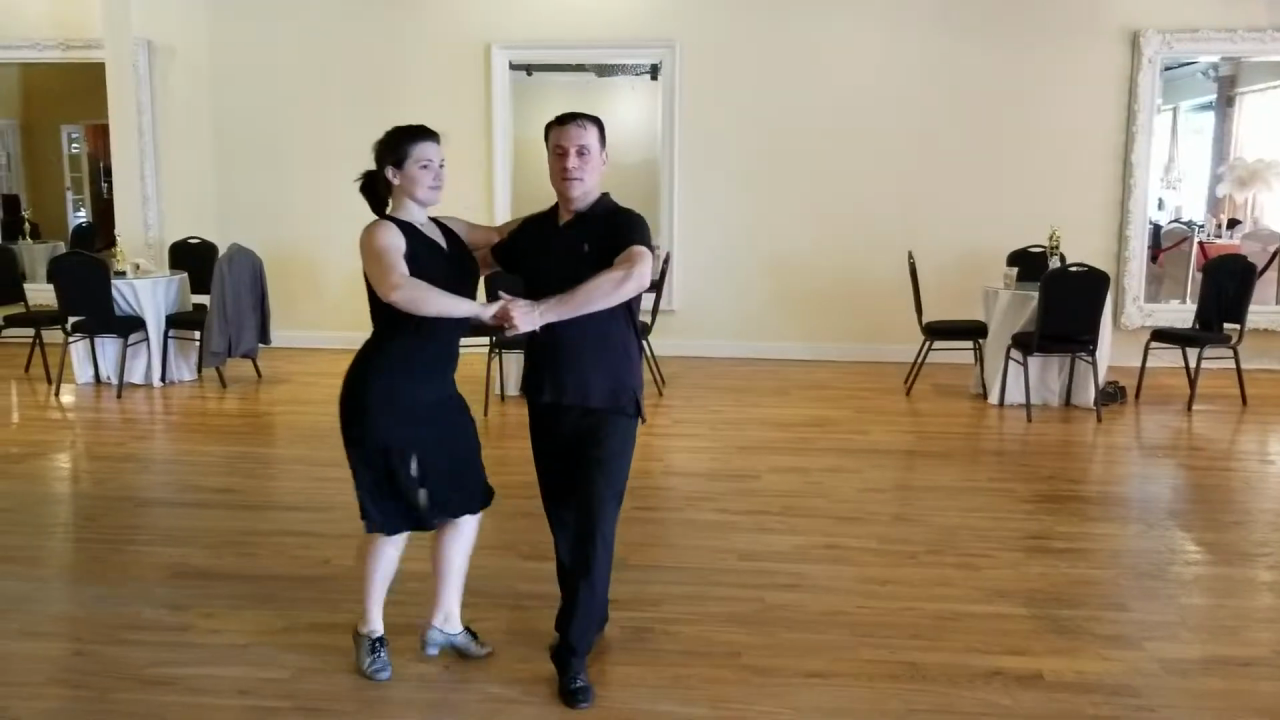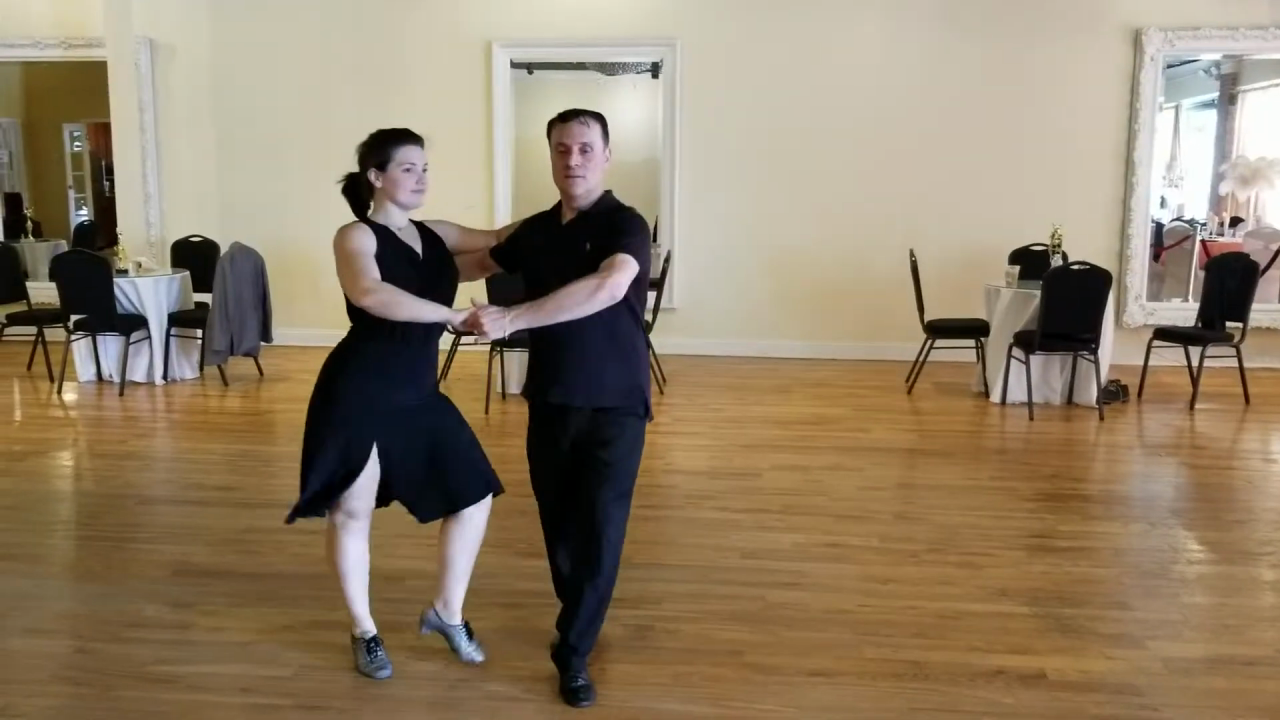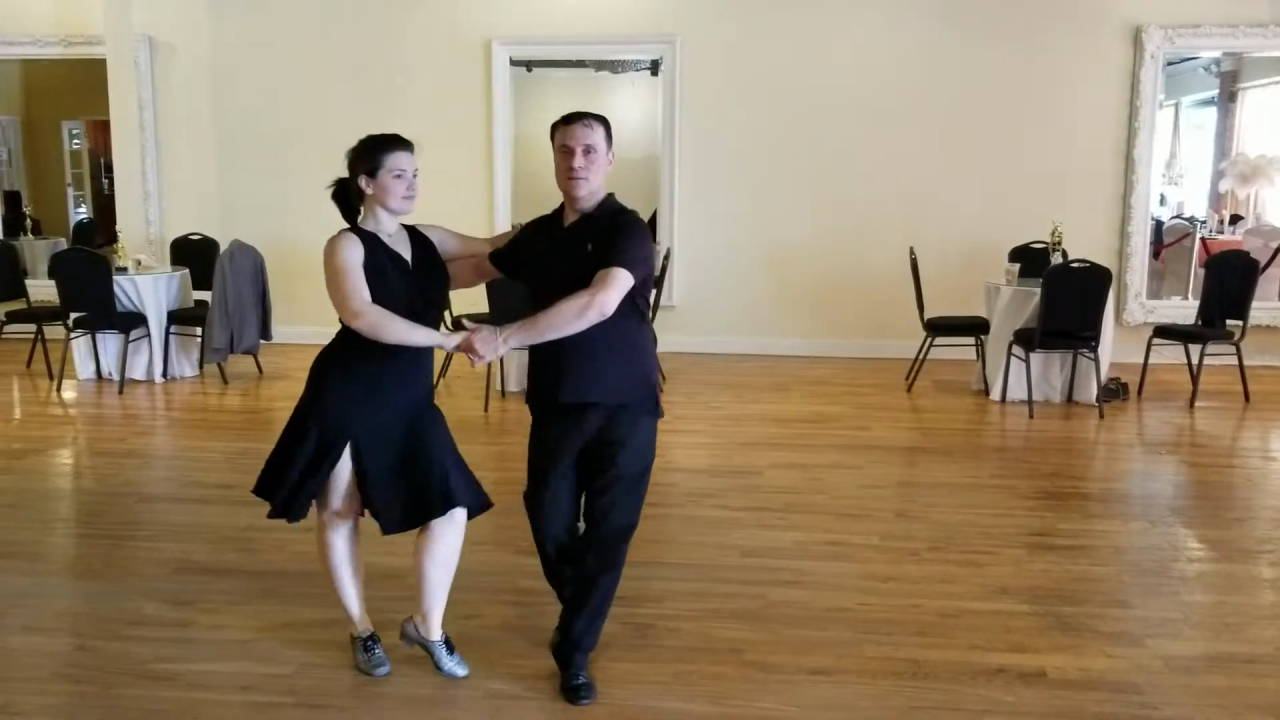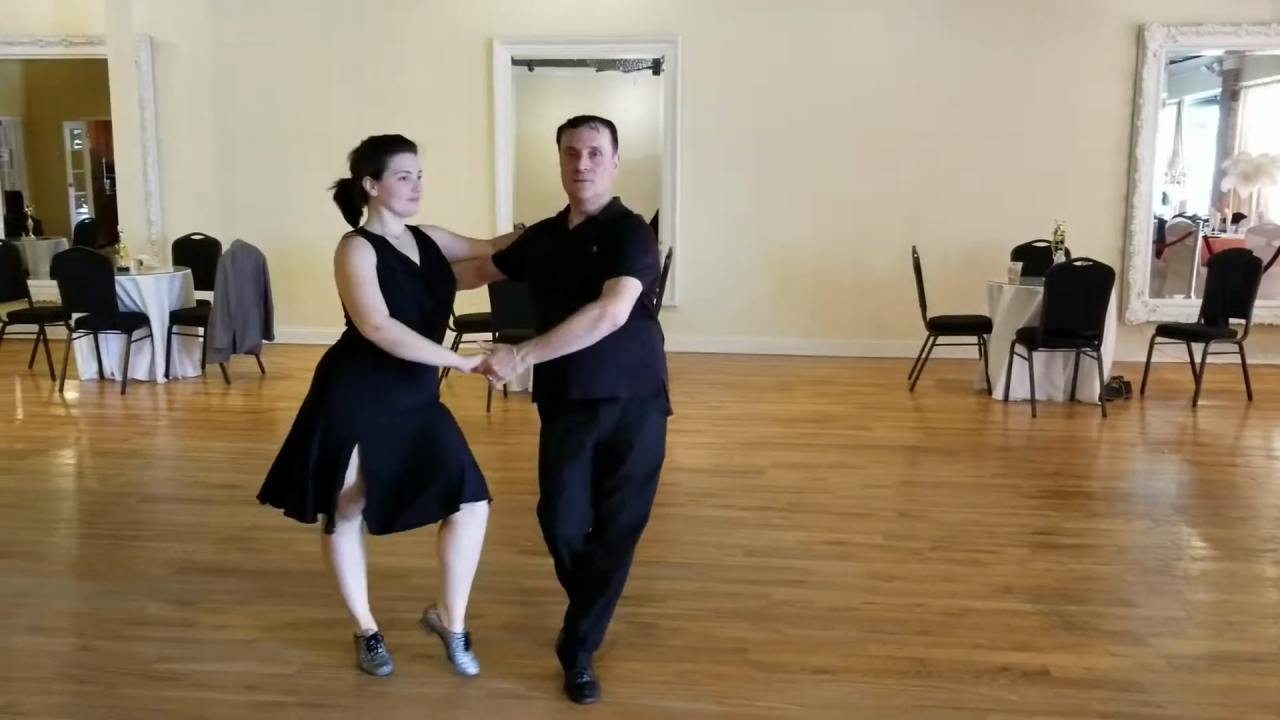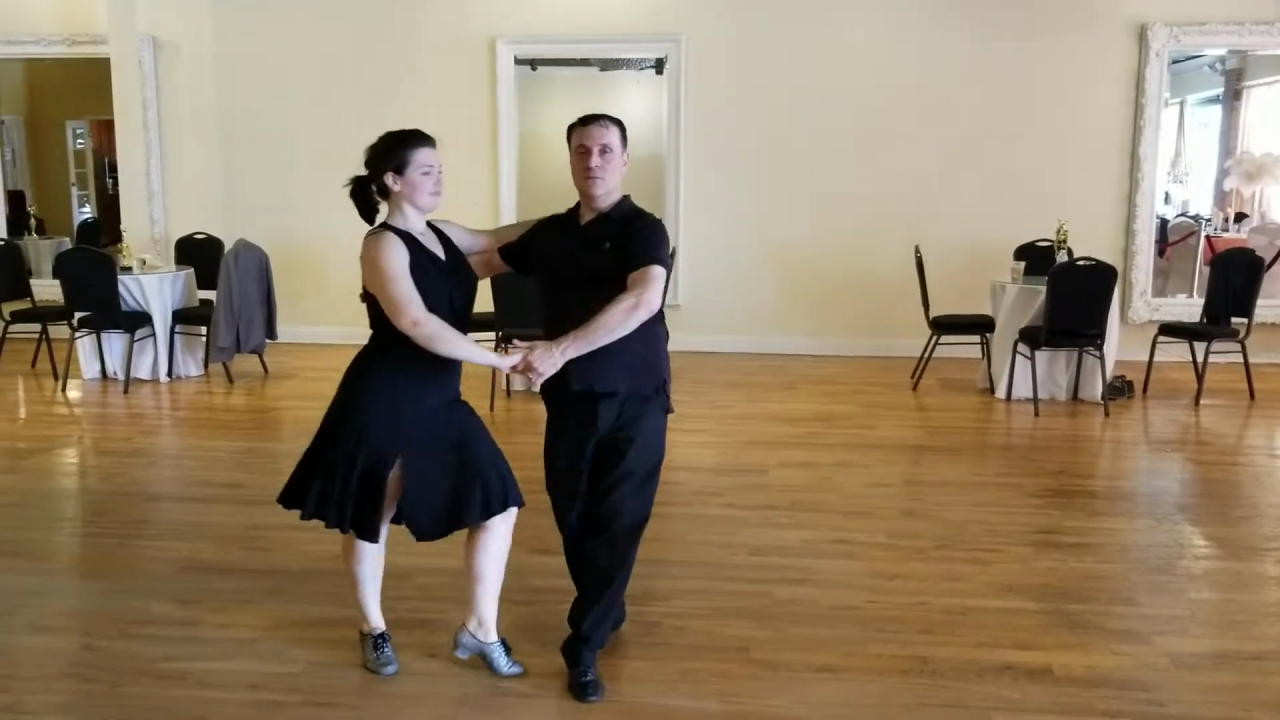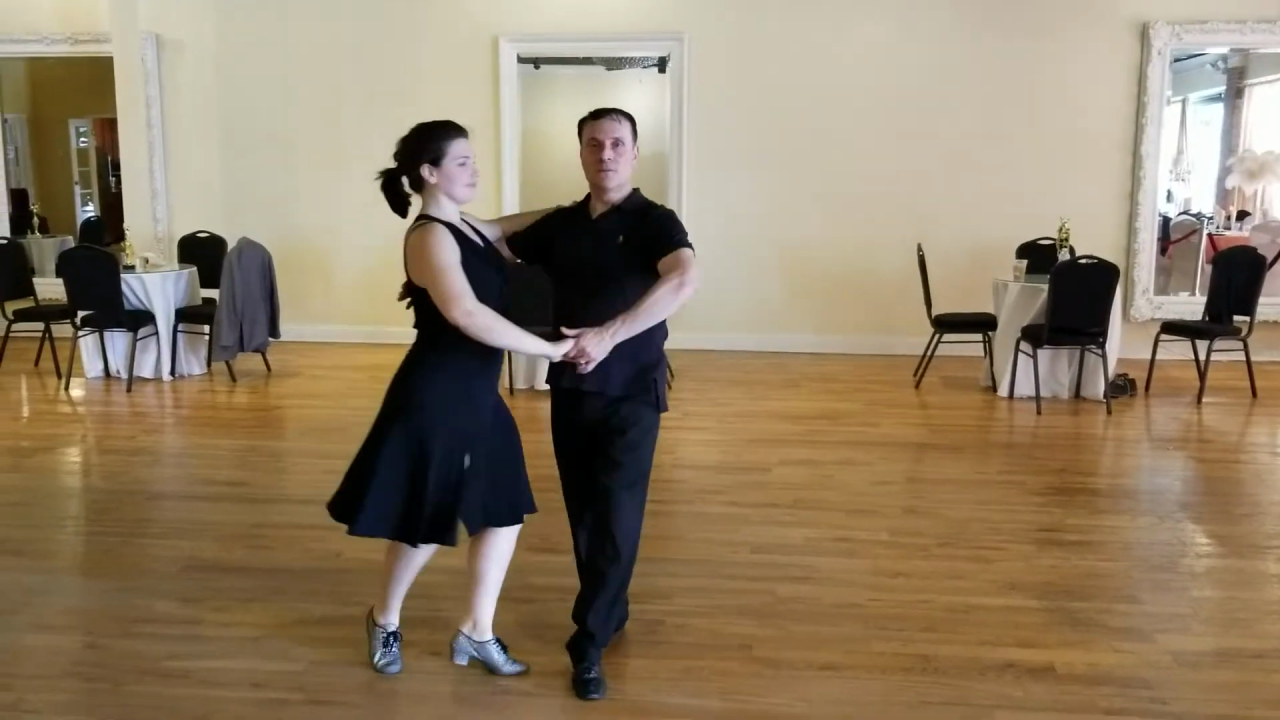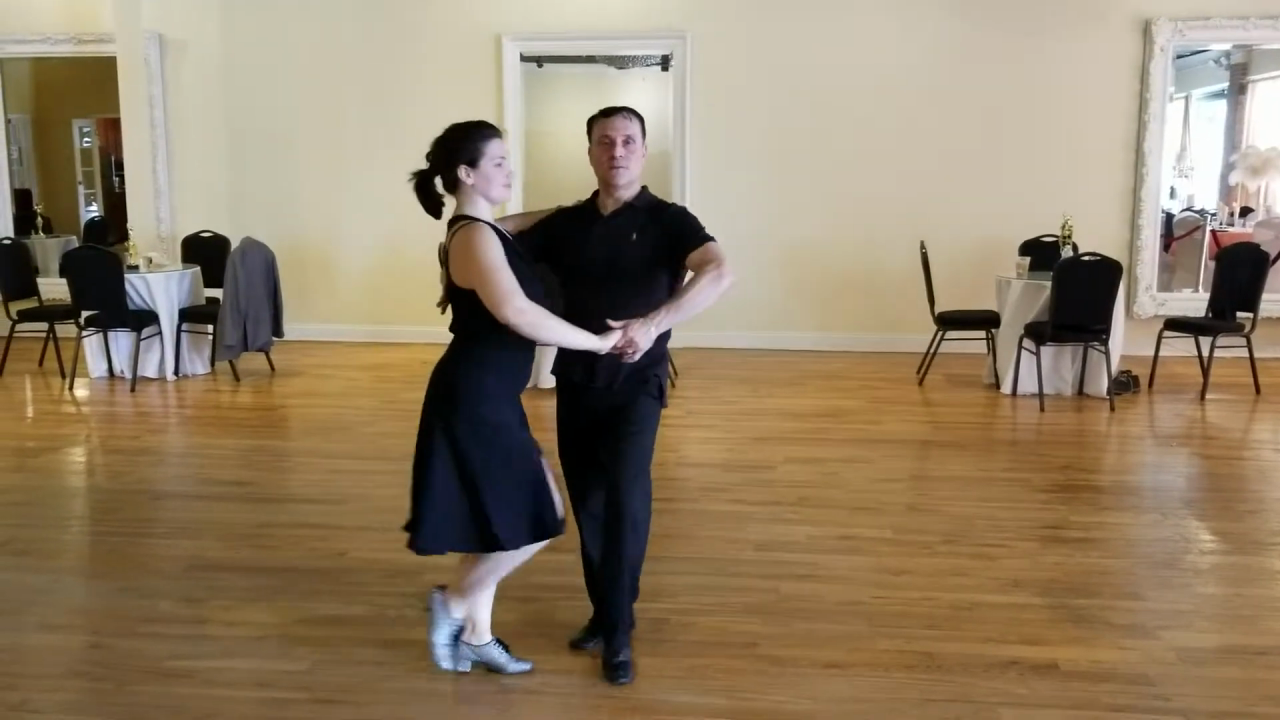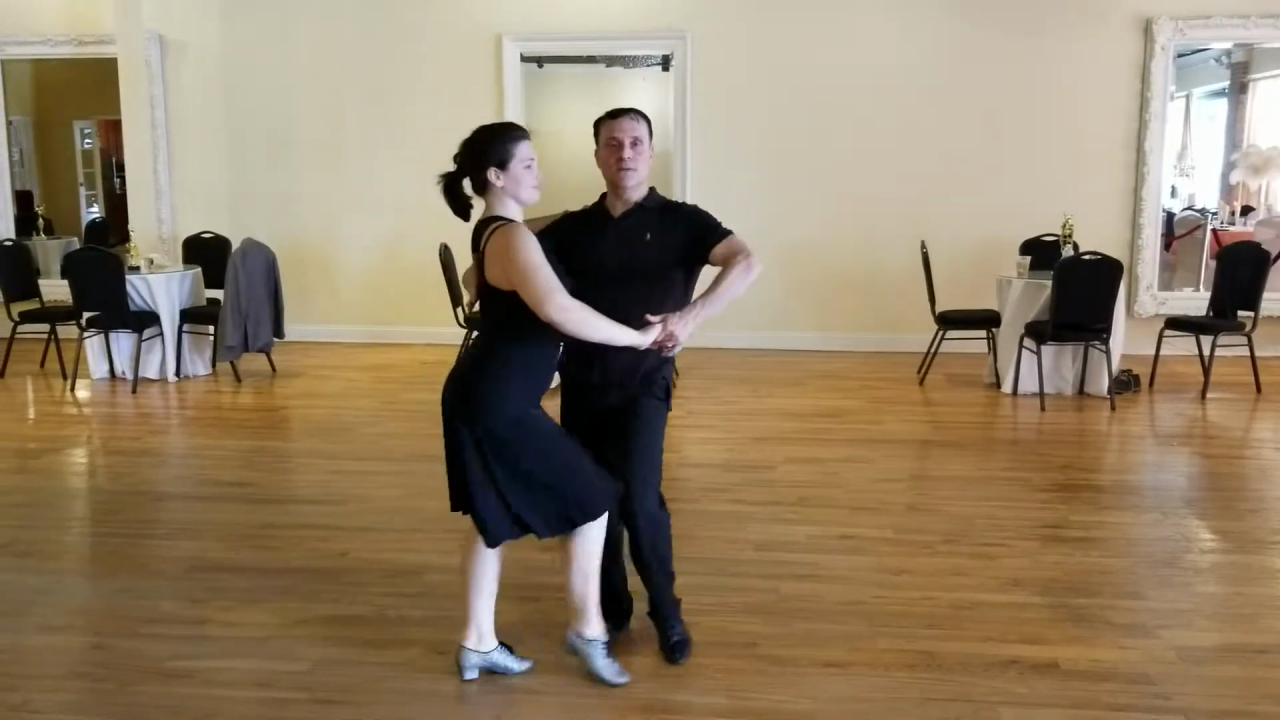
dt=0.2s
person 1, frame 1
left shoulder: (624, 225)
right shoulder: (533, 230)
left elbow: (634, 277)
right elbow: (480, 257)
left wrist: (540, 311)
left hip: (608, 403)
right hip: (547, 400)
left knee: (594, 525)
right knee: (563, 520)
left ankle: (573, 653)
right ankle: (587, 615)
person 1, frame 2
left shoulder: (624, 224)
right shoulder: (536, 230)
left elbow: (608, 288)
right elbow: (480, 261)
left wrist: (510, 318)
left hip: (616, 405)
right hip: (550, 402)
left knee: (600, 528)
right knee: (557, 517)
left ankle: (574, 652)
right ankle: (582, 612)
person 1, frame 3
left shoulder: (626, 228)
right shoulder: (538, 234)
left elbow: (599, 303)
right elbow: (475, 267)
left wrist: (503, 338)
left hip: (626, 405)
right hip: (557, 405)
left knee: (609, 529)
right knee: (548, 521)
left ankle: (575, 648)
right ankle: (579, 608)
person 1, frame 4
left shoulder: (631, 232)
right shoulder: (541, 237)
left elbow: (612, 311)
right elbow: (478, 269)
left wrist: (522, 356)
left hip: (635, 403)
right hip: (565, 404)
left knee: (617, 526)
right knee: (561, 520)
left ankle: (580, 646)
right ankle: (590, 608)
person 1, frame 5
left shoulder: (641, 228)
right shoulder: (549, 232)
left elbow: (644, 300)
right elbow: (481, 261)
left wrist: (561, 349)
left hip: (636, 399)
right hip: (568, 397)
left knee: (618, 520)
right knee: (572, 518)
left ankle: (584, 644)
right ankle: (605, 611)
person 1, frame 6
left shoulder: (654, 222)
right shoulder: (558, 225)
left elbow: (682, 280)
left wrist: (608, 334)
left hip: (629, 391)
right hip: (570, 390)
left knee: (617, 512)
right knee: (583, 508)
left ankle: (590, 643)
right ankle: (605, 612)
person 1, frame 7
left shoulder: (668, 222)
right shoulder: (564, 224)
left elbow: (718, 273)
left wrist: (653, 324)
left hip: (633, 383)
right hip: (576, 383)
left knee: (625, 496)
right knee: (587, 501)
left ankle: (619, 630)
right ankle: (604, 610)
person 1, frame 8
left shoulder: (680, 221)
right shoulder: (573, 227)
left elbow: (743, 264)
left wrist: (690, 315)
left hip: (641, 384)
right hip: (581, 384)
left knee: (637, 497)
left ankle: (665, 609)
right ankle: (610, 609)
person 2, frame 1
left shoulder: (448, 231)
right shoulder: (382, 234)
left elbow: (503, 239)
right elbow: (398, 290)
right wrist: (483, 311)
left hip: (436, 392)
right hip: (384, 394)
left knee: (463, 504)
right knee: (395, 517)
left ankle: (445, 622)
right ankle: (370, 631)
person 2, frame 2
left shoulder: (433, 235)
right shoulder: (356, 236)
left elbow: (496, 242)
right elbow: (369, 294)
right wrist: (453, 314)
left hip: (417, 395)
right hip: (356, 393)
left knee: (475, 494)
right knee: (352, 514)
left ankle: (448, 610)
right ankle: (364, 632)
person 2, frame 3
left shoulder: (425, 239)
right shoulder: (347, 246)
left elbow: (490, 248)
right elbow: (360, 314)
right wrist: (446, 337)
left hip: (410, 400)
right hip: (344, 398)
left knee: (450, 507)
right knee: (339, 514)
left ankle: (428, 627)
right ankle: (361, 630)
person 2, frame 4
left shoulder: (428, 240)
right shoulder: (356, 249)
left elbow: (488, 249)
right elbow: (378, 328)
right wrist: (459, 361)
left hip: (415, 402)
right hip: (351, 400)
left knee: (469, 499)
right knee: (344, 515)
left ankle: (449, 615)
right ankle: (366, 630)
person 2, frame 5
left shoulder: (442, 235)
right shoulder: (384, 245)
left elbow: (493, 240)
right elbow: (414, 324)
right wrist: (497, 360)
left hip: (439, 402)
right hip: (381, 401)
left knee: (497, 504)
right knee: (368, 520)
left ankle: (481, 630)
right ankle: (374, 629)
person 2, frame 6
left shoulder: (464, 229)
right shoulder: (430, 236)
left elbow: (511, 229)
right elbow: (466, 314)
right wrist: (548, 349)
left hip: (475, 396)
right hip: (433, 398)
left knee: (502, 515)
right knee: (429, 525)
left ankle: (477, 633)
right ankle: (387, 621)
person 2, frame 7
left shoulder: (482, 230)
right shoulder: (474, 238)
left elbow: (518, 231)
right elbow: (515, 312)
right wrist: (597, 342)
left hip: (483, 397)
right hip: (474, 402)
left knee: (484, 524)
right knee: (533, 525)
left ankle: (475, 638)
right ankle: (453, 602)
person 2, frame 8
left shoulder: (498, 230)
right shoulder: (511, 238)
right elbow: (558, 310)
right wrist: (637, 338)
left hip: (487, 395)
right hip: (498, 403)
left knee: (498, 521)
right knee: (590, 502)
left ankle: (478, 643)
right ankle: (588, 630)
